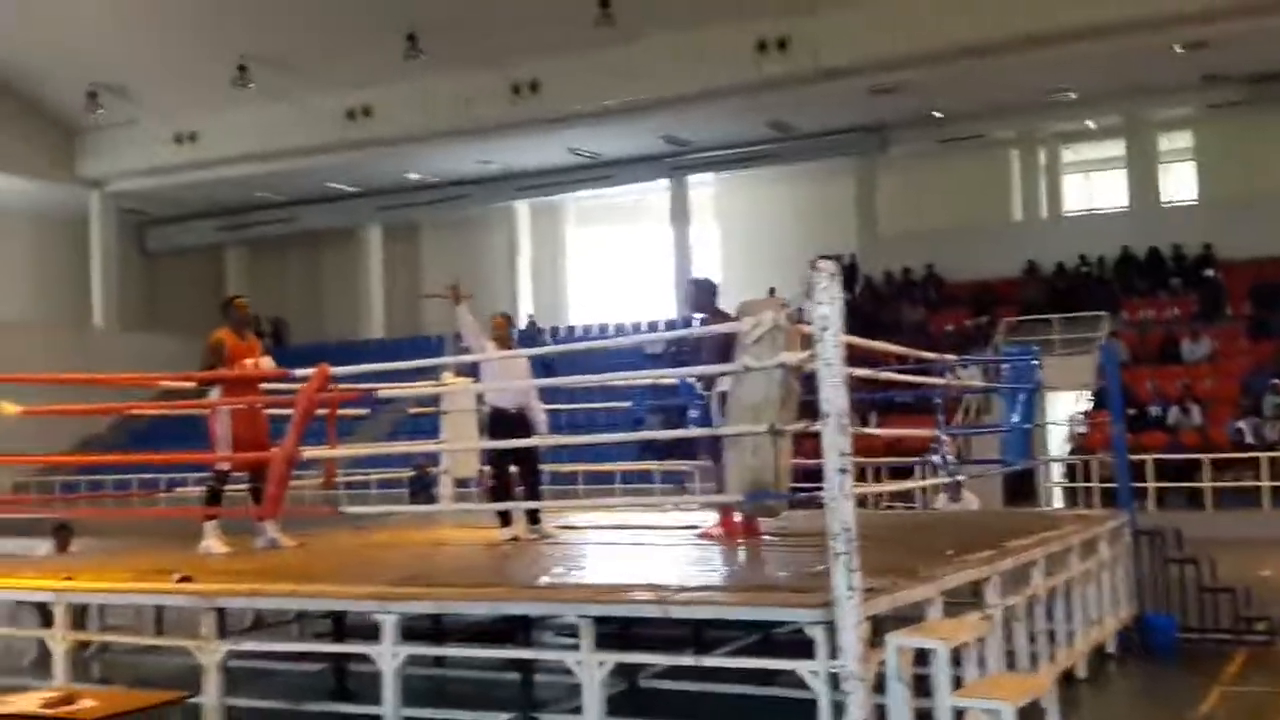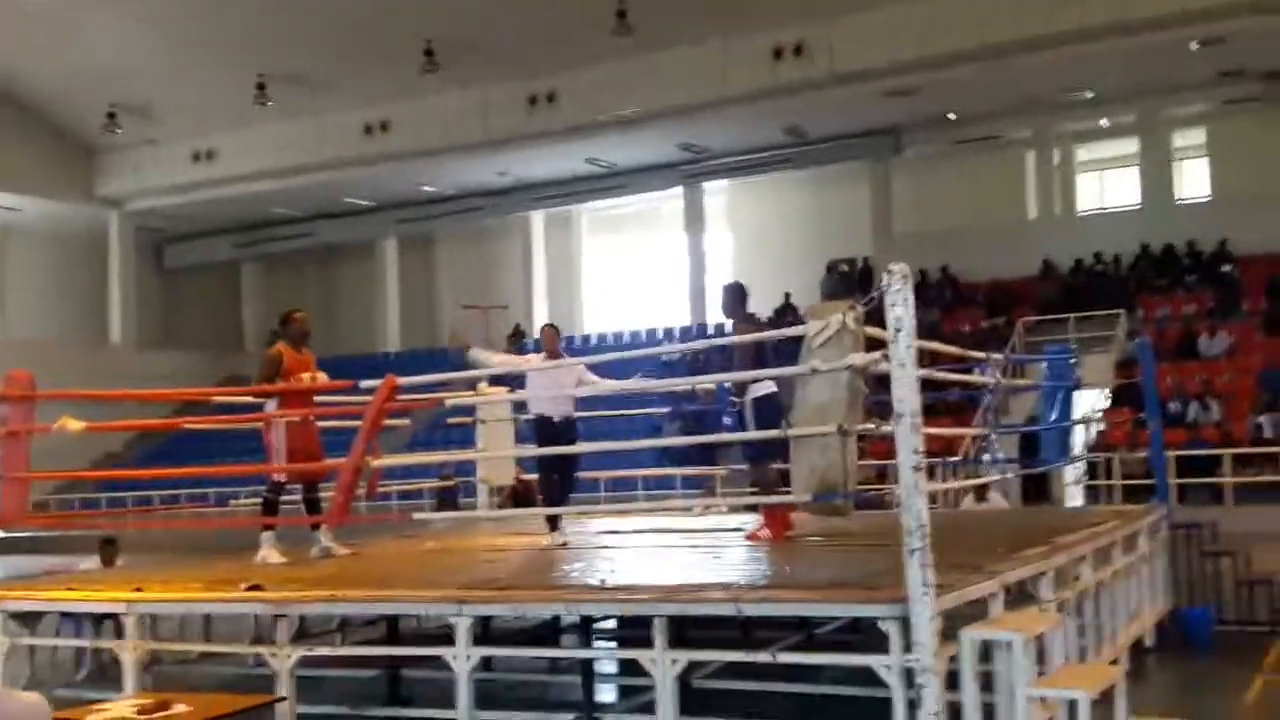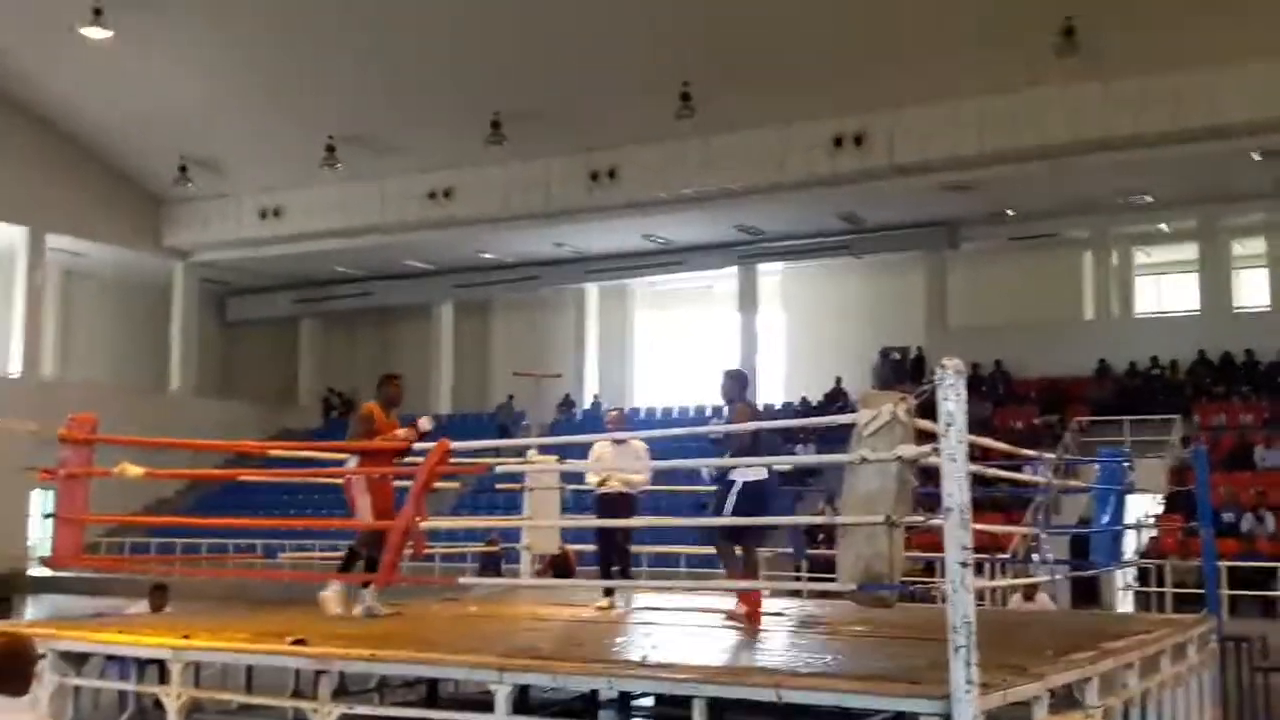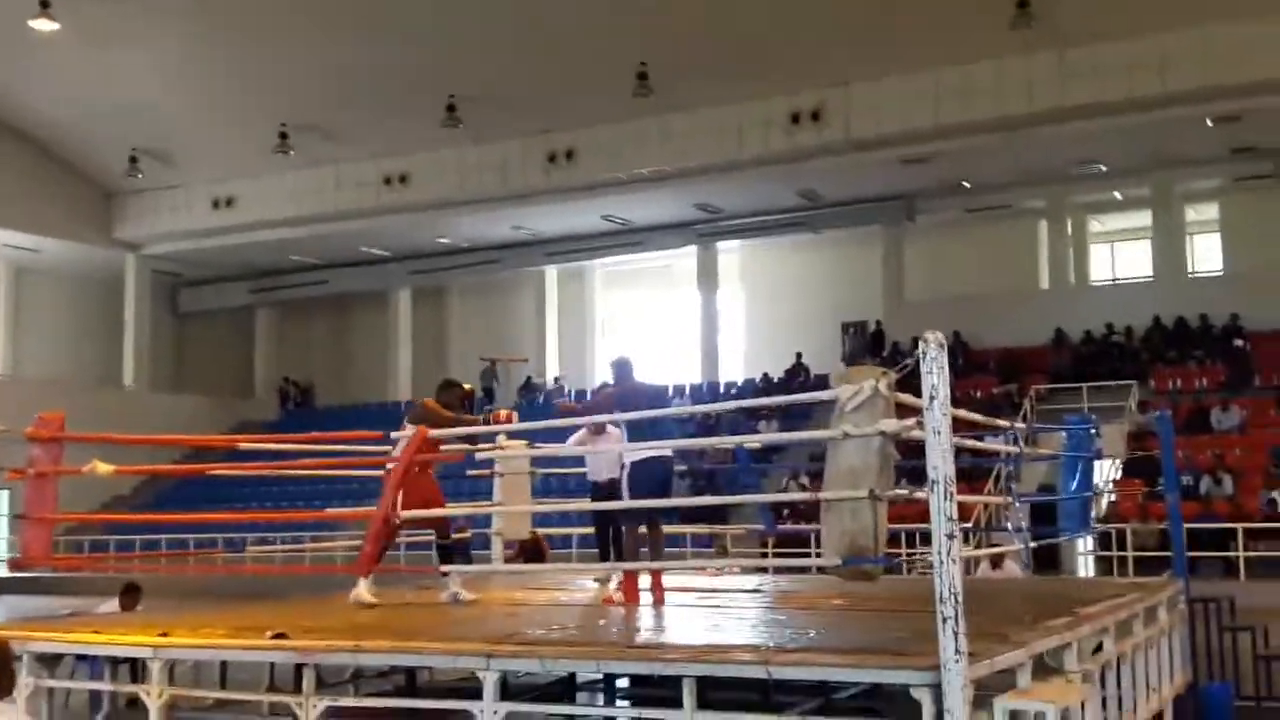
dt=1s
person 1, frame 1
left shoulder: (712, 323)
right shoulder: (724, 320)
left elbow: (710, 362)
left wrist: (705, 389)
left hip: (719, 390)
right hip: (728, 389)
left knee: (718, 455)
right knee: (723, 454)
left ankle: (727, 520)
person 1, frame 2
left shoulder: (741, 326)
right shoulder: (754, 323)
left elbow: (744, 367)
left wrist: (736, 399)
left hip: (754, 395)
right hip: (766, 393)
left knee: (759, 462)
right knee: (763, 461)
left ankle: (773, 524)
right ankle: (780, 519)
person 1, frame 3
left shoulder: (739, 409)
right shoulder: (747, 409)
left elbow: (742, 445)
left wrist: (722, 466)
left hip: (743, 481)
right hip: (755, 480)
left knee: (722, 539)
right knee: (748, 544)
left ankle: (746, 597)
right ankle: (750, 608)
person 1, frame 4
left shoulder: (616, 393)
right shoulder: (658, 392)
left elbow: (582, 411)
left wrist: (561, 406)
left hip: (640, 461)
right hip: (664, 457)
left knee: (632, 523)
right knee: (654, 522)
left ankle: (629, 589)
right ankle: (657, 586)
person 2, frame 1
left shoulder: (255, 341)
right shoulder: (219, 340)
left wrist: (266, 371)
right wrist: (234, 372)
left hip: (253, 407)
right hip: (227, 408)
left knee: (260, 468)
right knee: (222, 469)
left ankle: (267, 530)
right ankle: (210, 533)
person 2, frame 2
left shoulder: (309, 355)
right shoulder: (276, 354)
right elbow: (258, 388)
left wrist: (320, 383)
right wrist: (289, 385)
left hip: (306, 420)
right hip: (282, 421)
left knee: (312, 478)
right knee: (278, 479)
left ankle: (322, 539)
right ankle: (267, 544)
person 2, frame 3
left shoulder: (393, 418)
right shoulder: (366, 412)
left elbow: (395, 453)
right elbow: (355, 444)
left wrist: (414, 435)
right wrist: (390, 440)
left hip: (383, 480)
right hip: (362, 478)
left knee: (381, 537)
right knee: (367, 533)
left ankle: (367, 599)
right ankle: (334, 589)
person 2, frame 4
left shoulder: (445, 419)
right shoulder: (424, 408)
right elbow: (456, 421)
left wrist: (468, 405)
right wrist: (487, 419)
left hip: (423, 473)
right hip: (402, 472)
left knee: (443, 526)
right knee: (390, 526)
left ankle: (453, 587)
right ankle: (363, 584)
person 3, frame 1
left shoulder: (522, 359)
right shoulder: (485, 350)
left elbow: (531, 394)
right elbow: (470, 330)
left wrist: (541, 425)
right wrist: (459, 304)
left hip: (521, 418)
right hip: (498, 418)
left knee: (531, 470)
right knee: (500, 473)
left ankle: (534, 522)
right ankle: (506, 525)
person 3, frame 2
left shoulder: (574, 367)
right shoulder: (529, 363)
left elbow: (596, 383)
right elbow: (498, 361)
right wrist: (469, 348)
left hip: (567, 424)
right hip: (544, 424)
left knee: (567, 476)
right knee: (548, 476)
left ankle: (554, 521)
right ankle: (553, 529)
person 3, frame 3
left shoulder: (638, 447)
right shoulder: (598, 447)
left elbow: (645, 477)
right elbow: (589, 475)
left wrist: (626, 478)
right wrist: (597, 480)
left hip: (625, 500)
right hip: (604, 499)
left knee: (620, 543)
right knee: (604, 547)
right ankle: (608, 594)
person 3, frame 4
left shoulder: (616, 434)
right shoulder: (585, 435)
right elbow: (570, 444)
right wrist: (586, 430)
left hip: (614, 484)
right hip: (596, 485)
left knee: (616, 527)
right knee: (600, 527)
